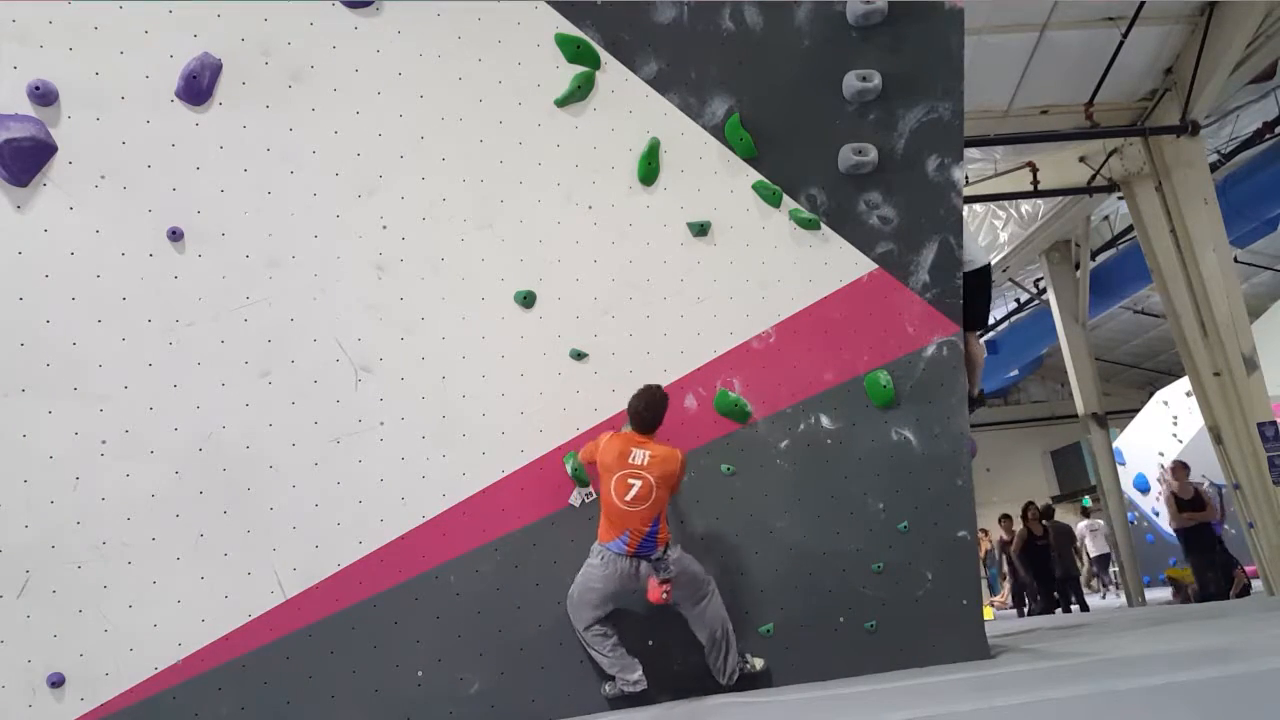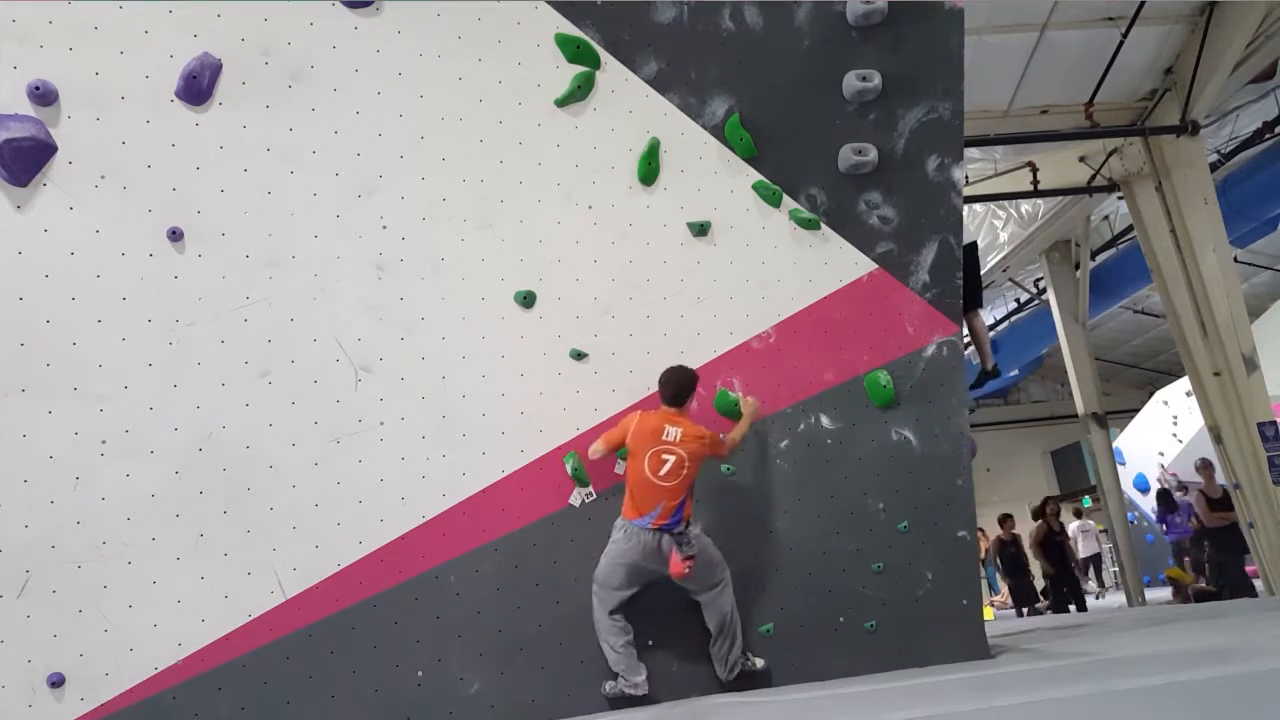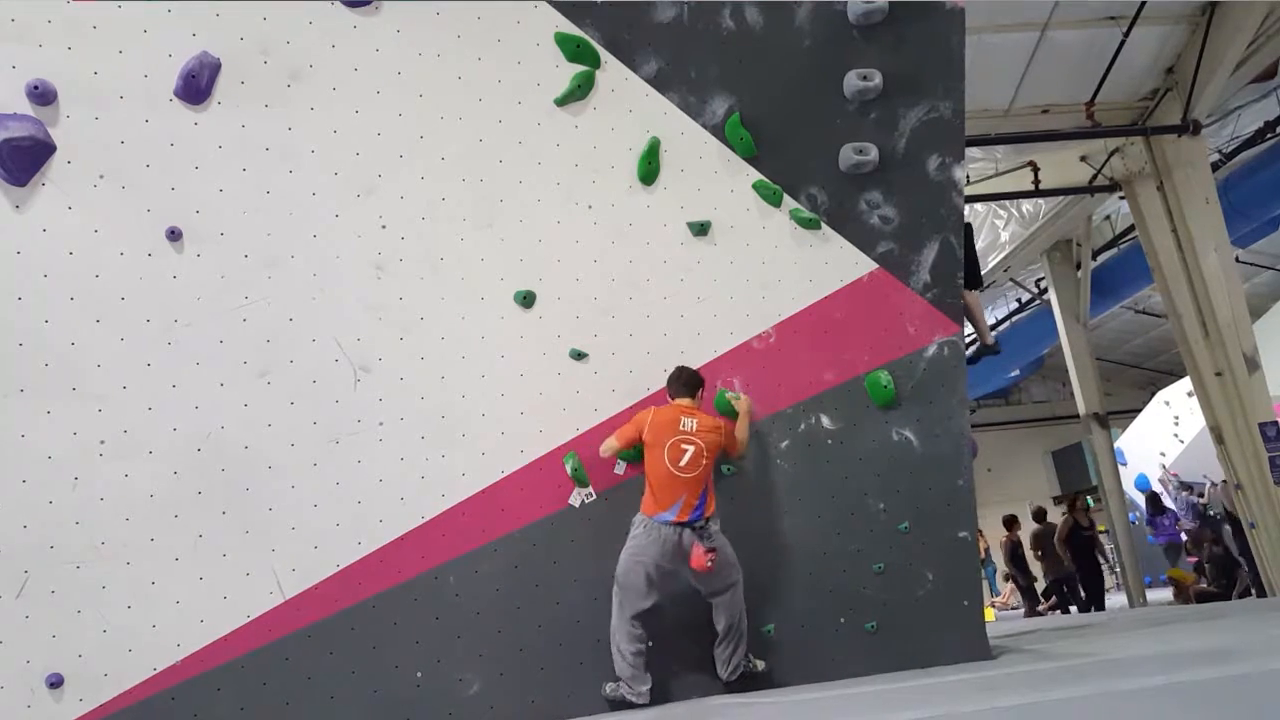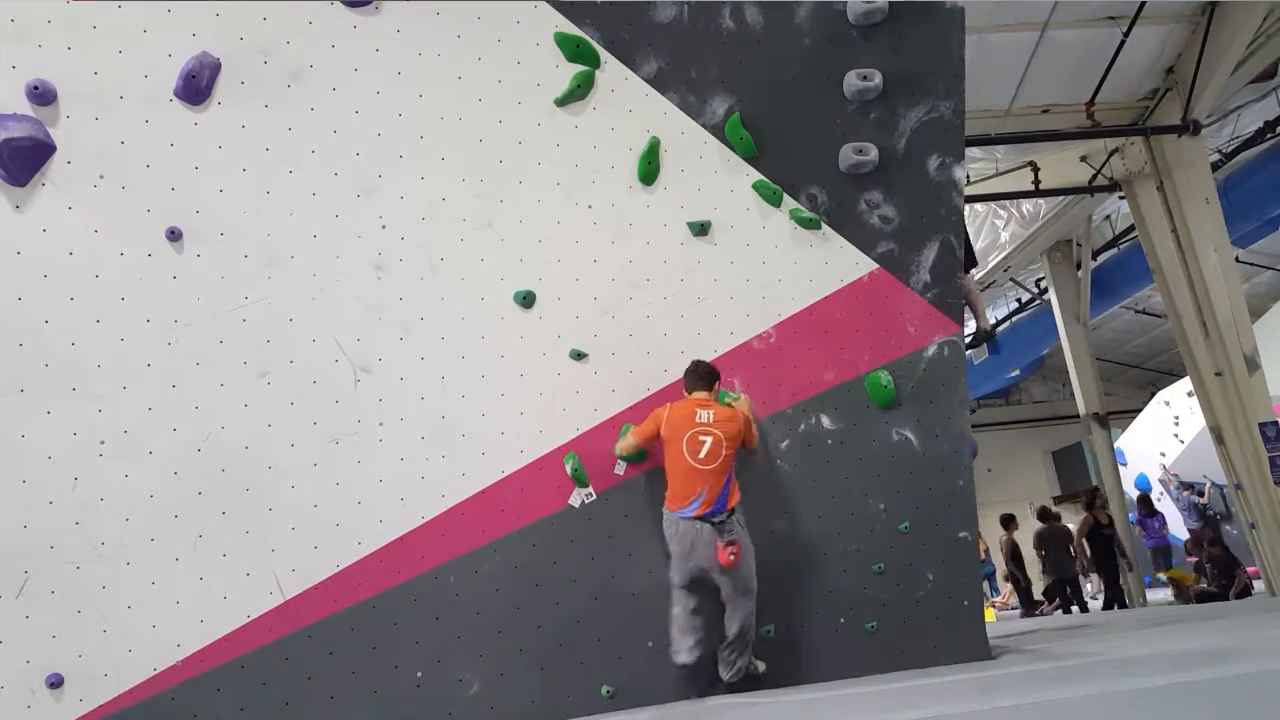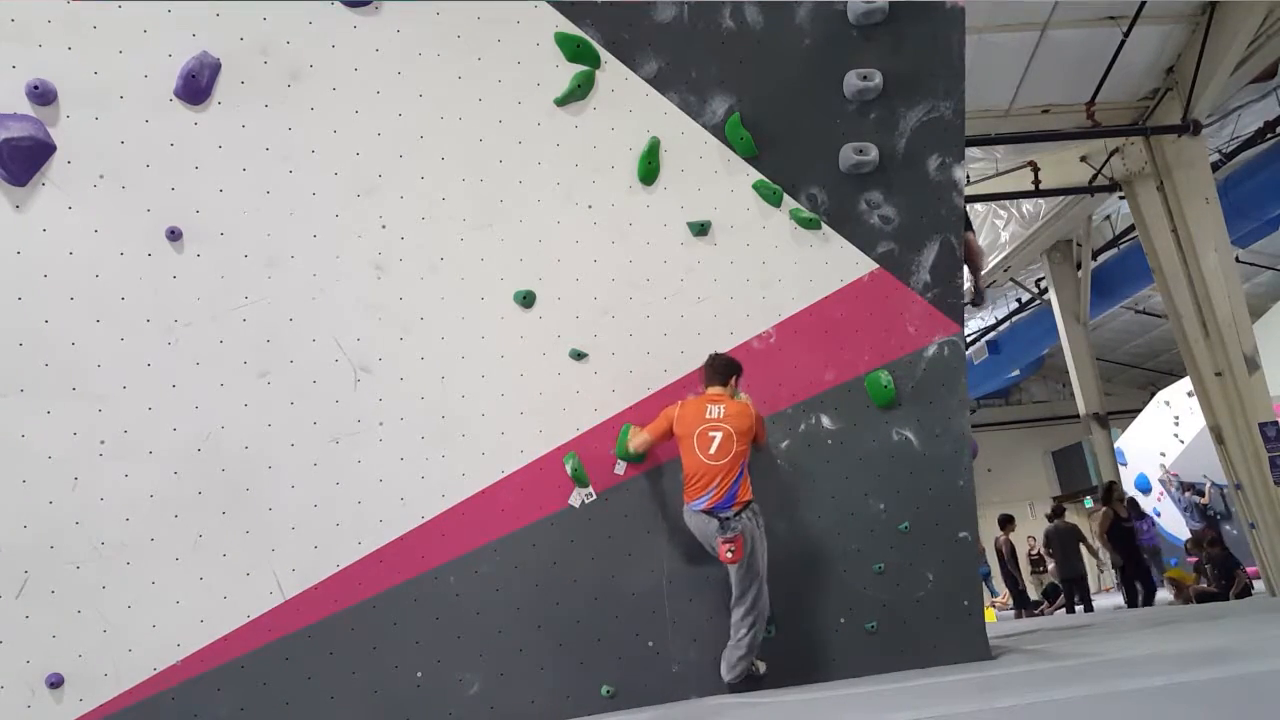
dt=0.4s
person 1, frame 1
left shoulder: (607, 444)
right shoulder: (672, 458)
left elbow: (582, 457)
left hip: (610, 559)
right hip: (658, 558)
left knee: (581, 612)
right knee: (703, 595)
left ankle: (628, 678)
right ankle: (730, 669)
person 1, frame 2
left shoulder: (637, 422)
right shoulder: (700, 436)
left elbow: (594, 453)
right elbow: (729, 444)
right wrist: (748, 415)
left hip: (633, 534)
right hip: (677, 536)
left knee: (605, 600)
right knee: (717, 586)
left ankle: (630, 679)
right ankle: (732, 664)
person 1, frame 3
left shoulder: (650, 417)
right shoulder: (716, 427)
left elbow: (606, 451)
right elbow: (739, 448)
left wrist: (632, 438)
right wrist: (744, 413)
left hip: (653, 530)
right hip: (699, 532)
left knee: (627, 607)
right knee: (728, 591)
left ankle: (633, 687)
right ankle: (733, 667)
person 1, frame 4
left shoulder: (667, 413)
right shoulder: (735, 418)
left elbow: (621, 449)
right elbow: (752, 443)
left wrist: (635, 434)
left hip: (680, 521)
right hip: (724, 524)
left knee: (682, 585)
right knee: (741, 596)
left ankle: (685, 650)
right ankle: (735, 669)
person 1, frame 5
left shoulder: (680, 411)
right shoulder: (747, 412)
left elbow: (635, 447)
left wrist: (635, 432)
left hip: (696, 514)
right hip: (737, 516)
left knee: (741, 571)
right knee: (750, 594)
right ankle: (737, 669)
